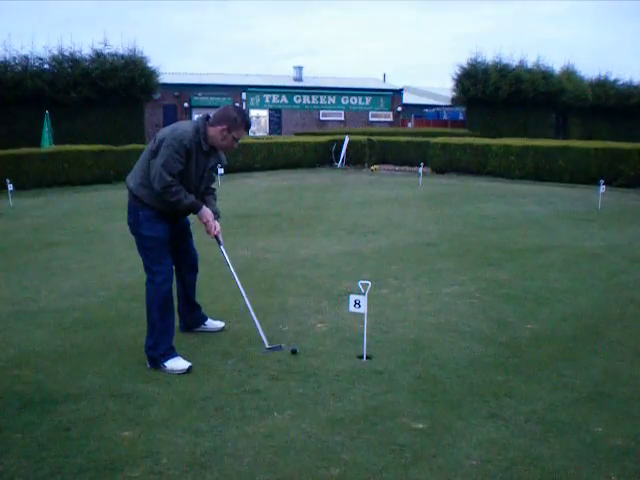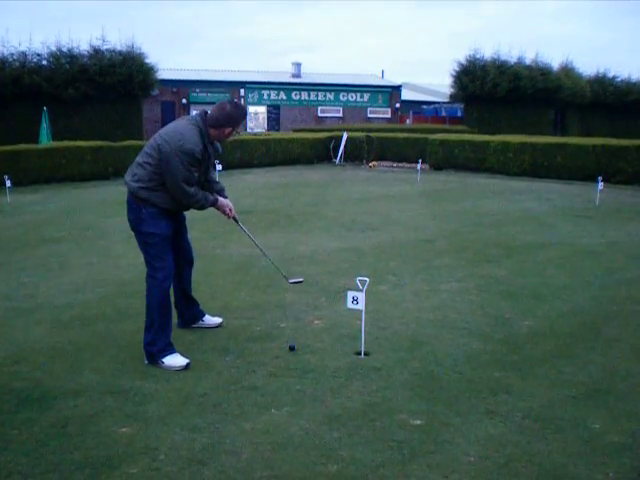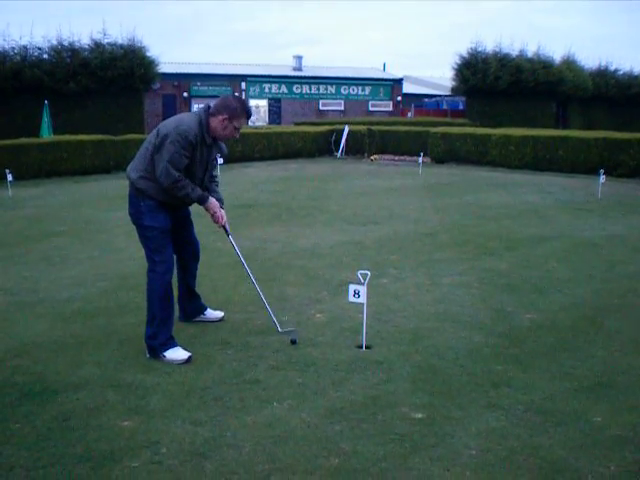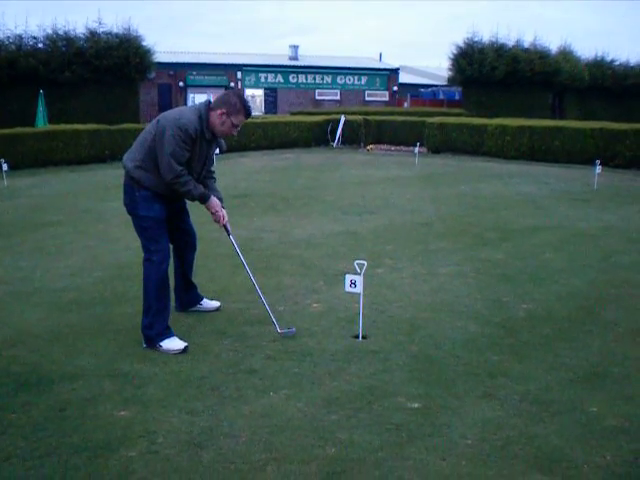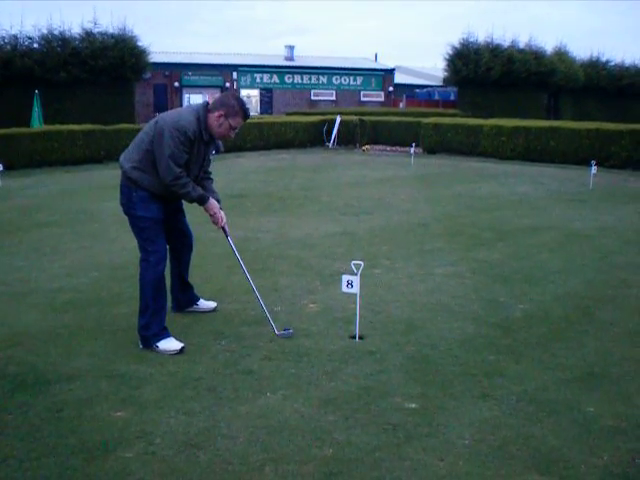
dt=0.5s
person 1, frame 1
left shoulder: (212, 149)
right shoulder: (179, 137)
left elbow: (207, 188)
right elbow: (163, 183)
left wrist: (212, 216)
right wrist: (198, 209)
left hip: (174, 211)
right hip: (148, 211)
left knee: (188, 264)
right knee: (161, 276)
left ankle: (192, 319)
right ankle: (159, 353)
person 1, frame 2
left shoulder: (202, 132)
right shoulder: (185, 143)
left elbow: (205, 173)
right elbow: (185, 191)
left wrist: (222, 195)
right wrist: (214, 202)
left hip: (168, 204)
right hip: (147, 206)
left knee: (184, 259)
right knee: (162, 272)
left ankle: (189, 314)
right ankle: (157, 350)
person 1, frame 3
left shoulder: (211, 137)
right shoulder: (183, 130)
left elbow: (208, 177)
right elbow: (169, 177)
left wrist: (218, 205)
right wrist: (204, 199)
left hip: (174, 201)
right hip: (149, 201)
left knee: (189, 253)
right knee: (162, 266)
left ankle: (191, 309)
right ankle: (159, 343)
person 1, frame 4
left shoulder: (210, 132)
right shoulder: (182, 123)
left elbow: (205, 173)
right elbow: (173, 173)
left wrist: (217, 203)
right wrist: (205, 198)
left hip: (169, 191)
right hip: (144, 191)
left knee: (186, 242)
right knee: (158, 256)
left ankle: (187, 298)
right ankle: (155, 333)
person 1, frame 5
left shoulder: (207, 132)
right shoulder: (180, 125)
left elbow: (202, 174)
right elbow: (173, 174)
left wrist: (215, 204)
right wrist: (204, 200)
left hip: (166, 191)
right hip: (140, 191)
left knee: (183, 242)
right knee: (155, 256)
left ankle: (184, 299)
right ankle: (152, 334)
